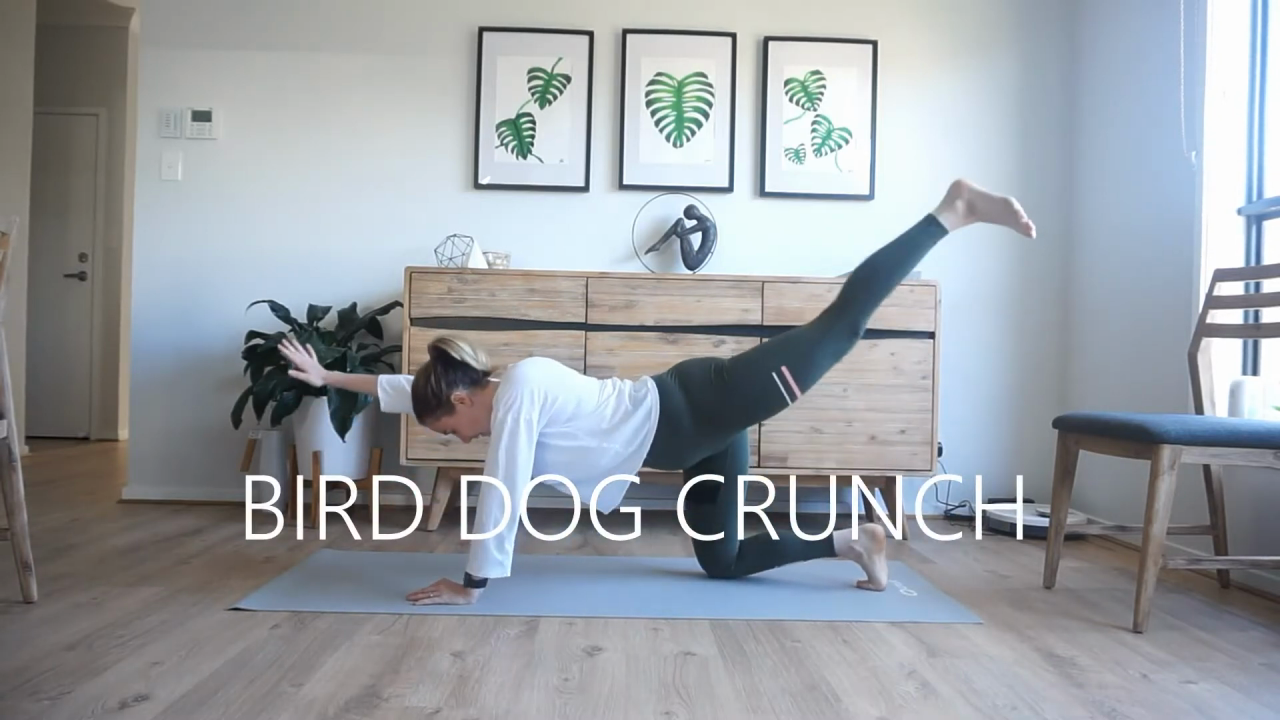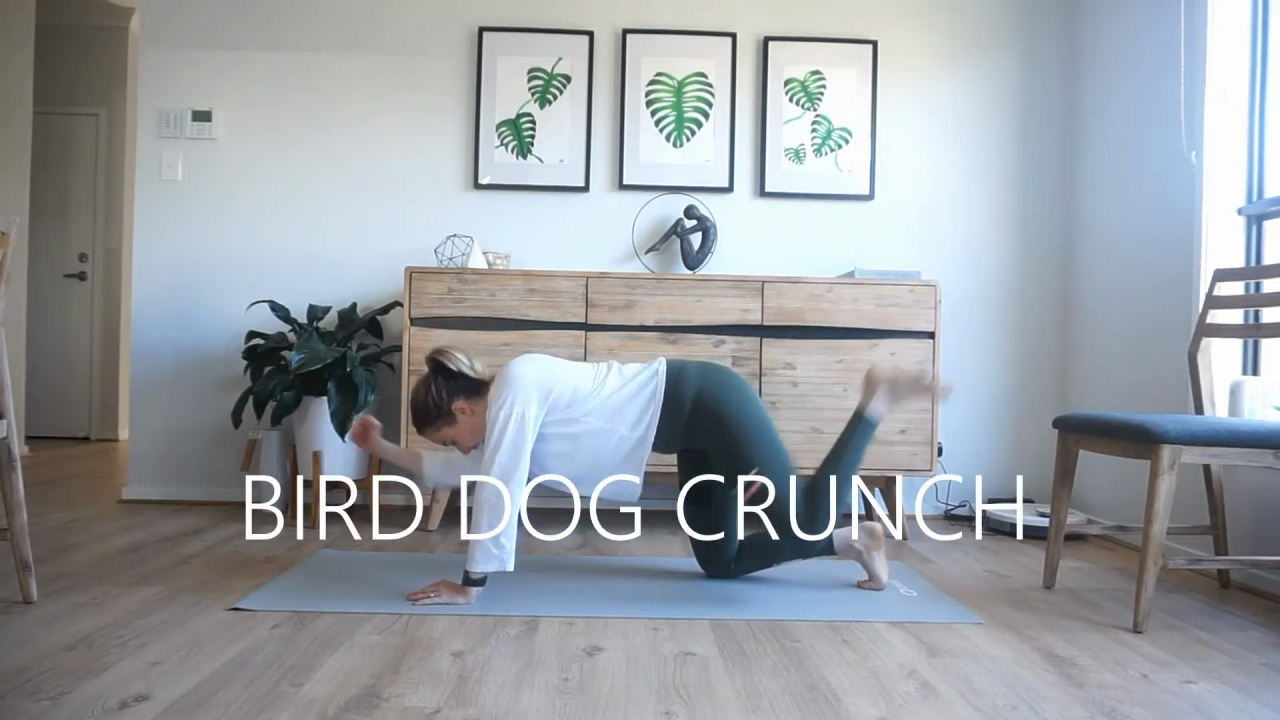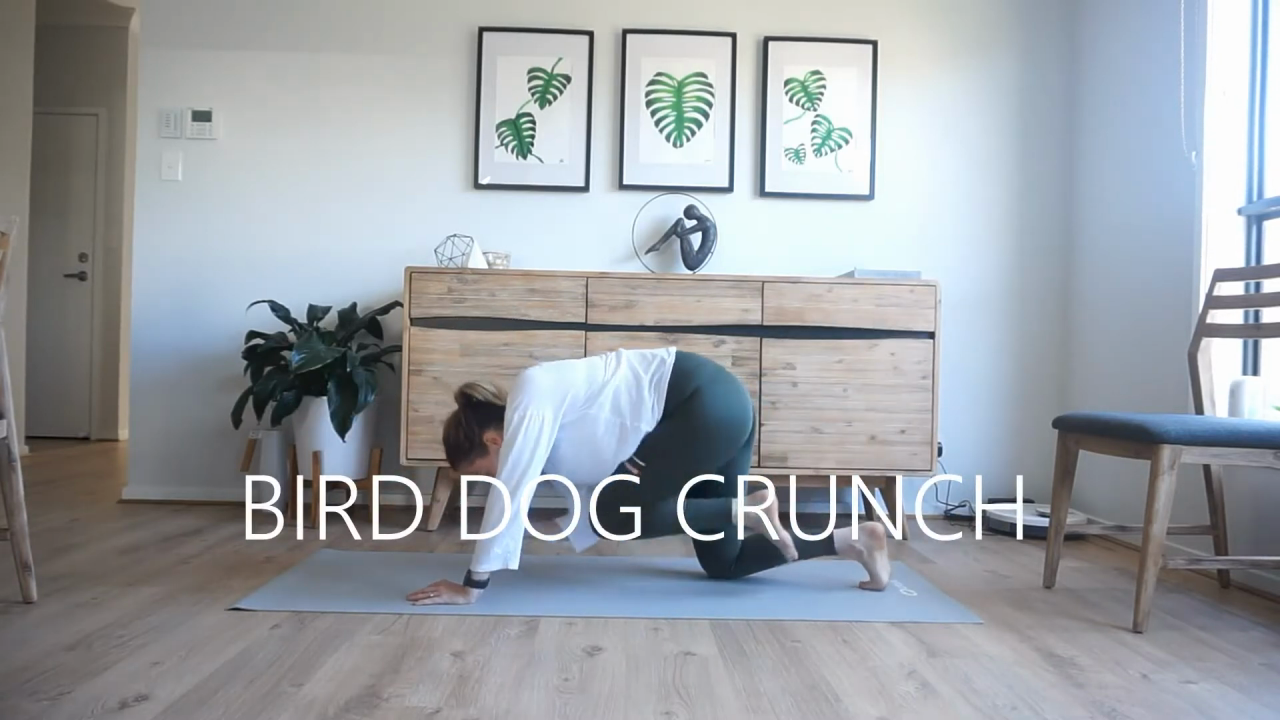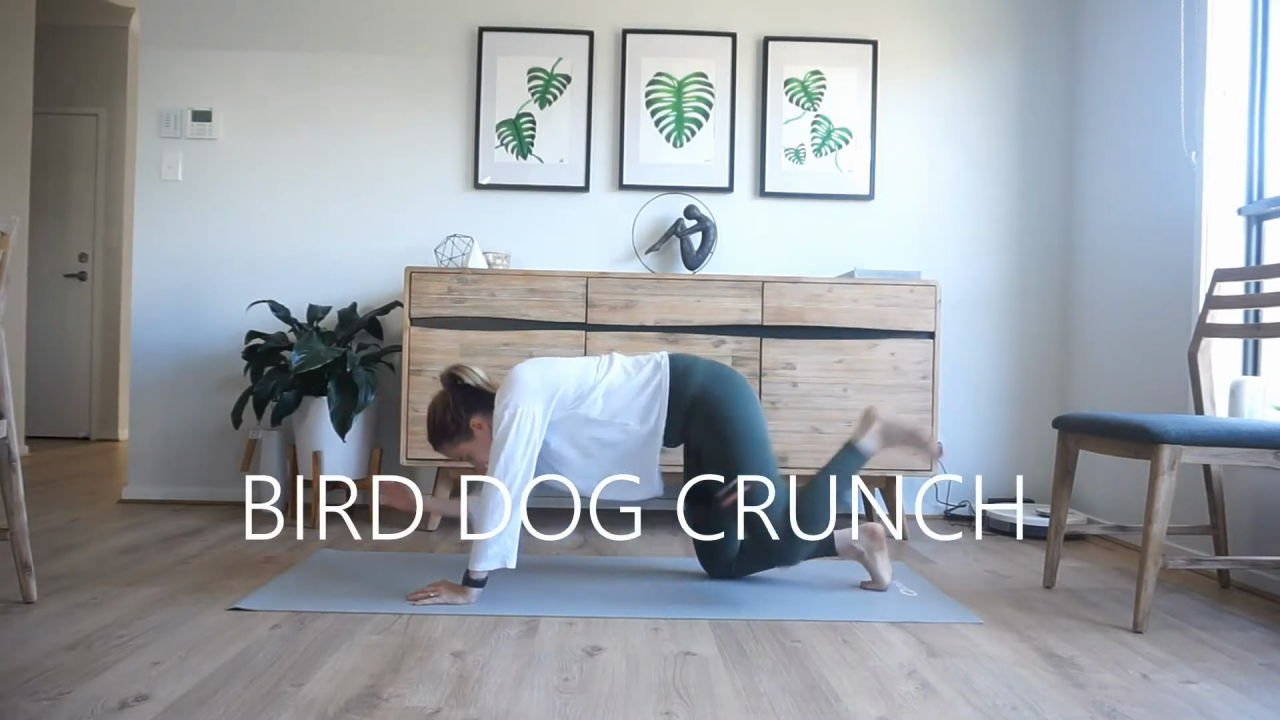
dt=0.4s
person 1, frame 1
left shoulder: (514, 394)
right shoulder: (508, 386)
left elbow: (502, 500)
right elbow: (407, 392)
left wrist: (470, 585)
right wrist: (326, 377)
left hip: (702, 407)
right hip: (699, 436)
left knee: (845, 322)
right knee: (722, 561)
left ankle: (956, 209)
right ankle: (851, 541)
person 1, frame 2
left shoulder: (512, 390)
right shoulder: (516, 397)
left elbow: (499, 495)
right elbow: (491, 486)
left wrist: (469, 586)
right wrist: (393, 454)
left hip: (701, 399)
right hip: (695, 411)
left knee: (797, 525)
right knee: (722, 556)
left ankle: (874, 401)
right ankle: (854, 537)
person 1, frame 3
left shoulder: (530, 397)
right shoulder: (552, 441)
left elbow: (509, 498)
right elbow: (589, 525)
left wrist: (471, 585)
left hip: (705, 398)
right hip: (719, 403)
left knee: (619, 515)
right knee: (722, 562)
left ankle: (747, 510)
right ankle: (853, 538)
person 1, frame 4
left shoulder: (519, 395)
right shoulder: (525, 415)
left elbow: (503, 496)
right elbow: (501, 498)
left wrist: (469, 585)
right wrist: (420, 501)
left hip: (704, 395)
right hip: (695, 404)
left knee: (790, 525)
right knee: (722, 559)
left ankle: (868, 436)
right ankle: (855, 537)
